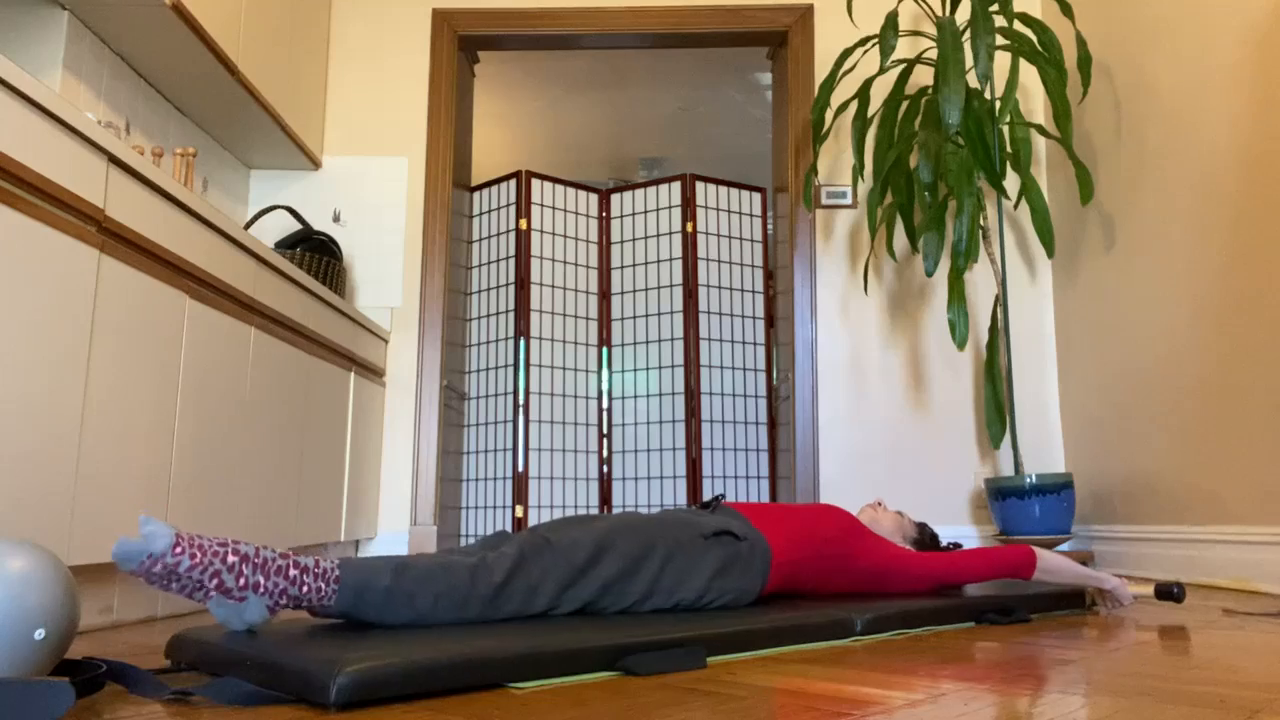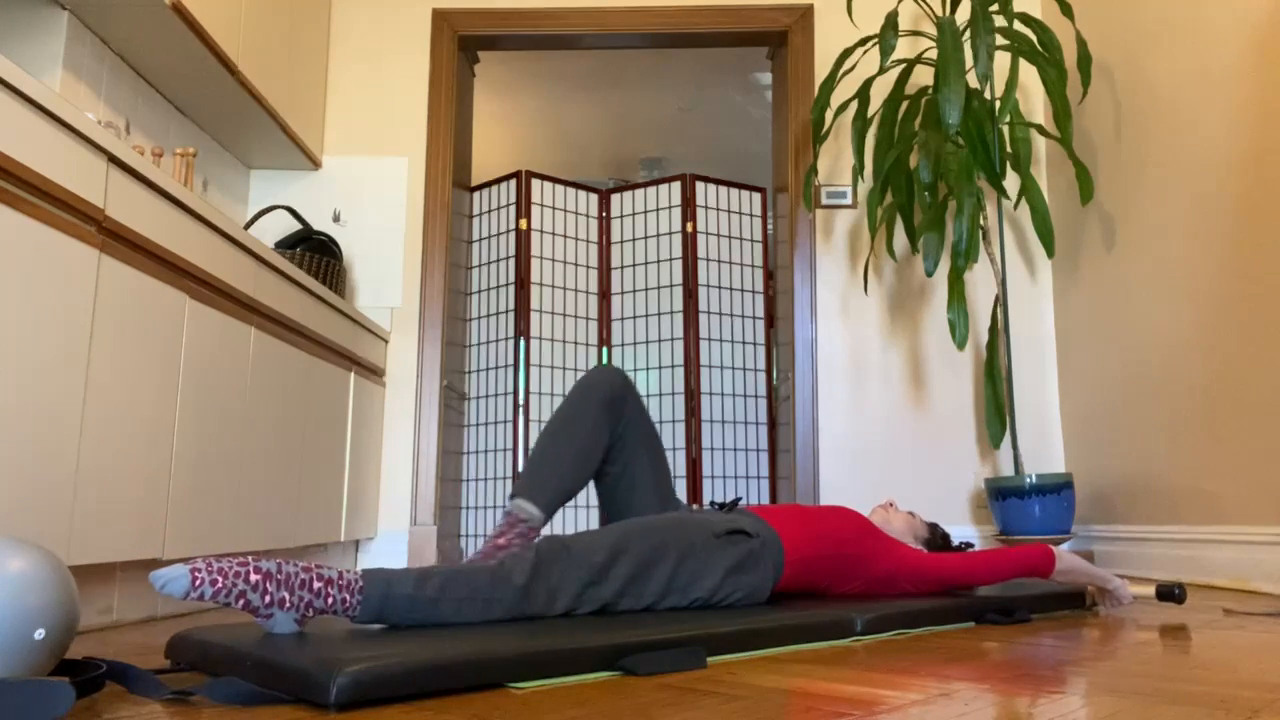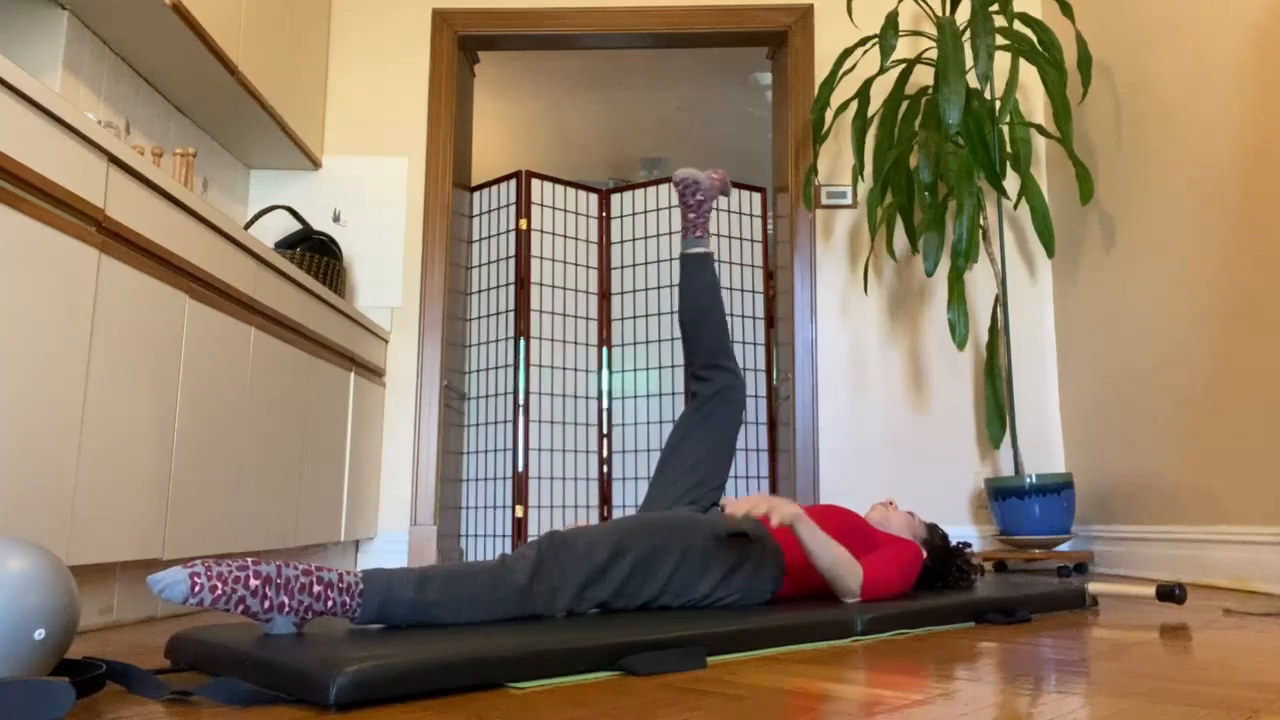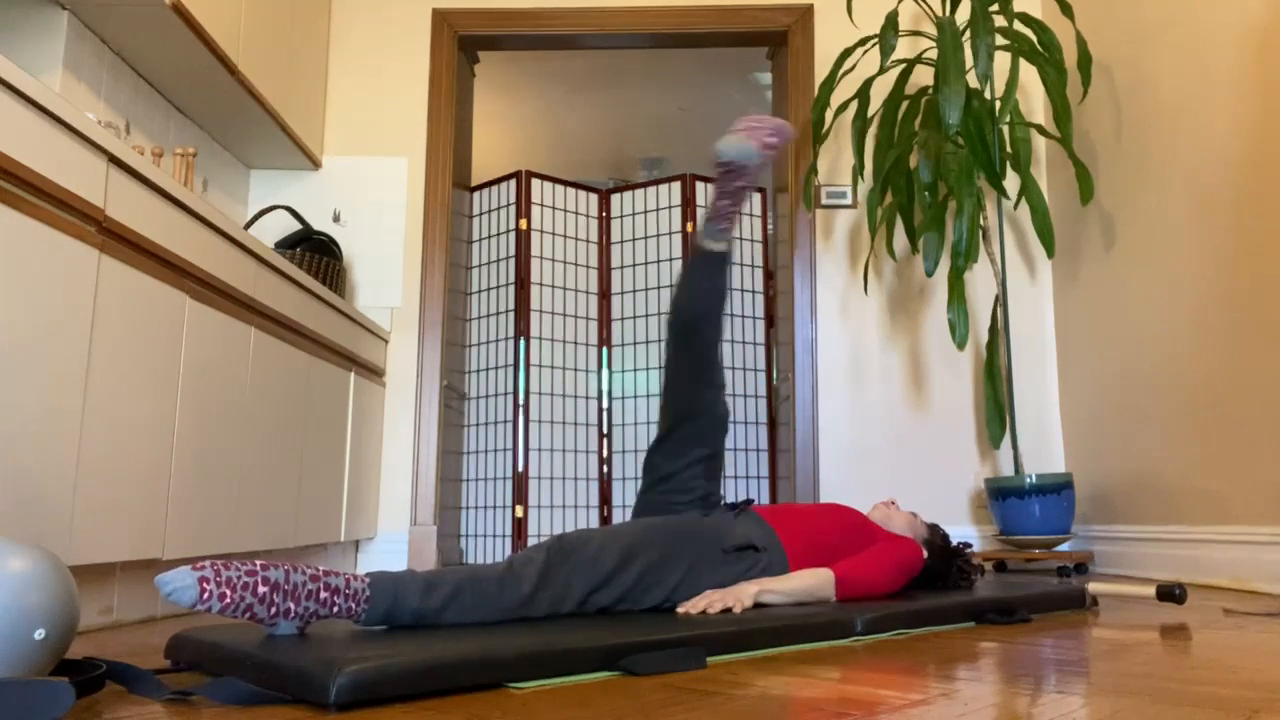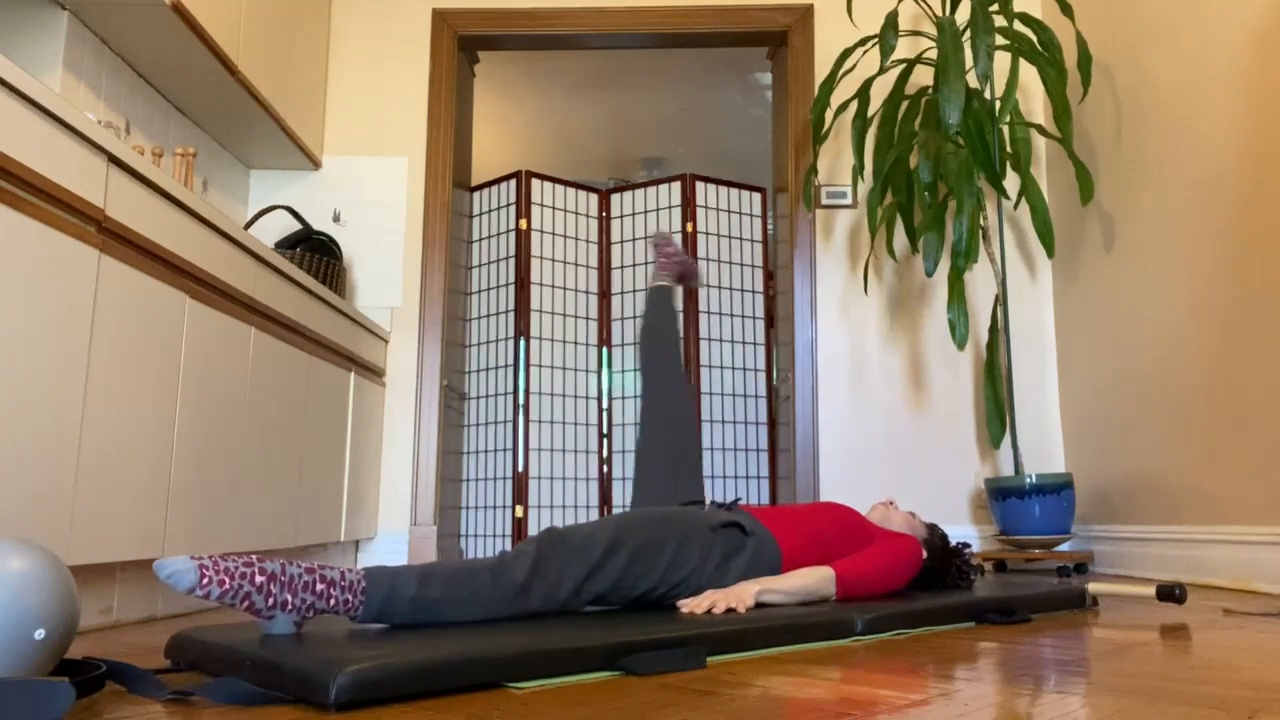
dt=1s
person 1, frame 1
left shoulder: (897, 564)
right shoulder: (855, 543)
left elbow: (993, 560)
left wrist: (1082, 572)
left hip: (719, 559)
right hip: (701, 535)
left knee: (500, 584)
right knee: (504, 561)
left ankle: (274, 577)
right ankle: (269, 583)
person 1, frame 2
left shoulder: (904, 563)
right shoulder: (854, 534)
left elbow: (994, 563)
left wrist: (1079, 568)
left hip: (731, 558)
right hip: (689, 530)
left knee: (528, 586)
right knee: (604, 390)
left ankle: (314, 591)
right ankle: (510, 535)
person 1, frame 3
left shoulder: (897, 560)
right shoulder: (851, 530)
left elbow: (848, 585)
left wrist: (795, 515)
left hip: (732, 560)
right hip: (696, 533)
left knee: (540, 579)
right knee: (719, 382)
left ankle: (314, 594)
person 1, frame 4
left shoulder: (898, 556)
right shoulder: (856, 529)
left elbow: (846, 581)
left wrist: (759, 588)
left hip: (732, 556)
right hip: (704, 527)
left knee: (548, 578)
right knee: (695, 396)
left ankle: (316, 595)
person 1, frame 5
left shoulder: (898, 554)
right shoulder: (857, 530)
left elbow: (843, 579)
left wrist: (759, 587)
left hip: (725, 552)
right hip: (696, 529)
left knee: (549, 570)
left ankle: (314, 590)
